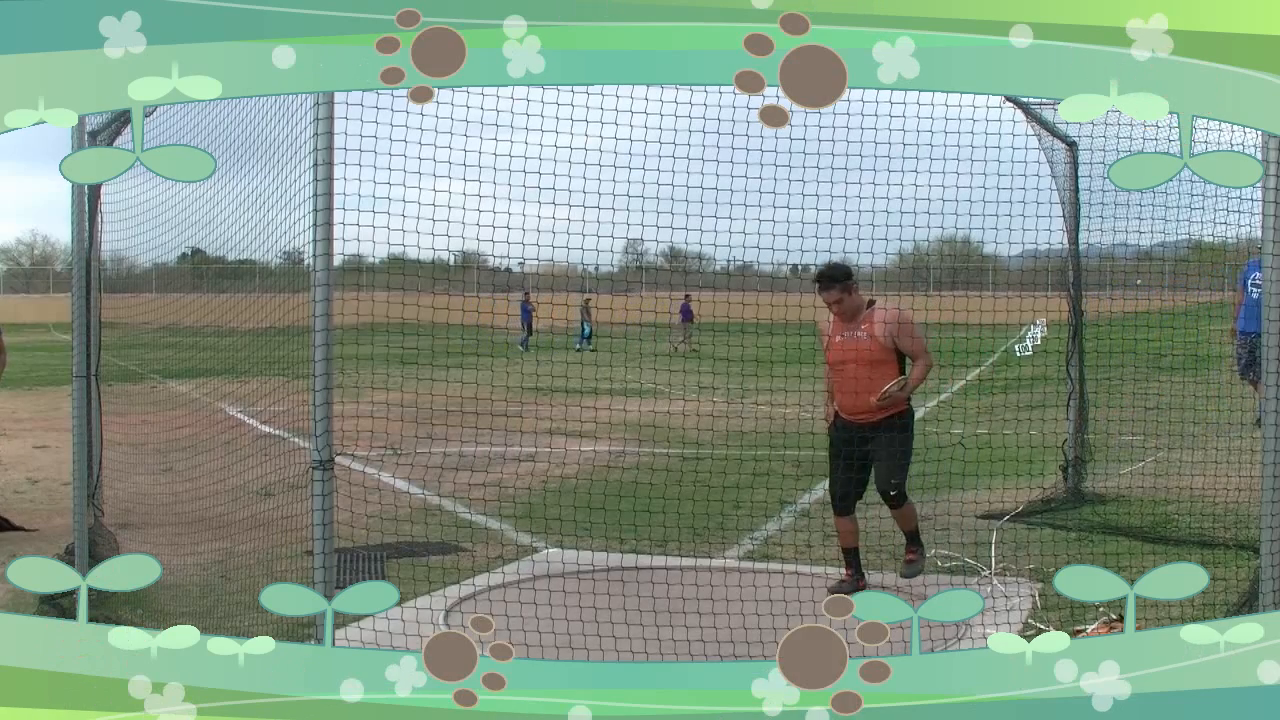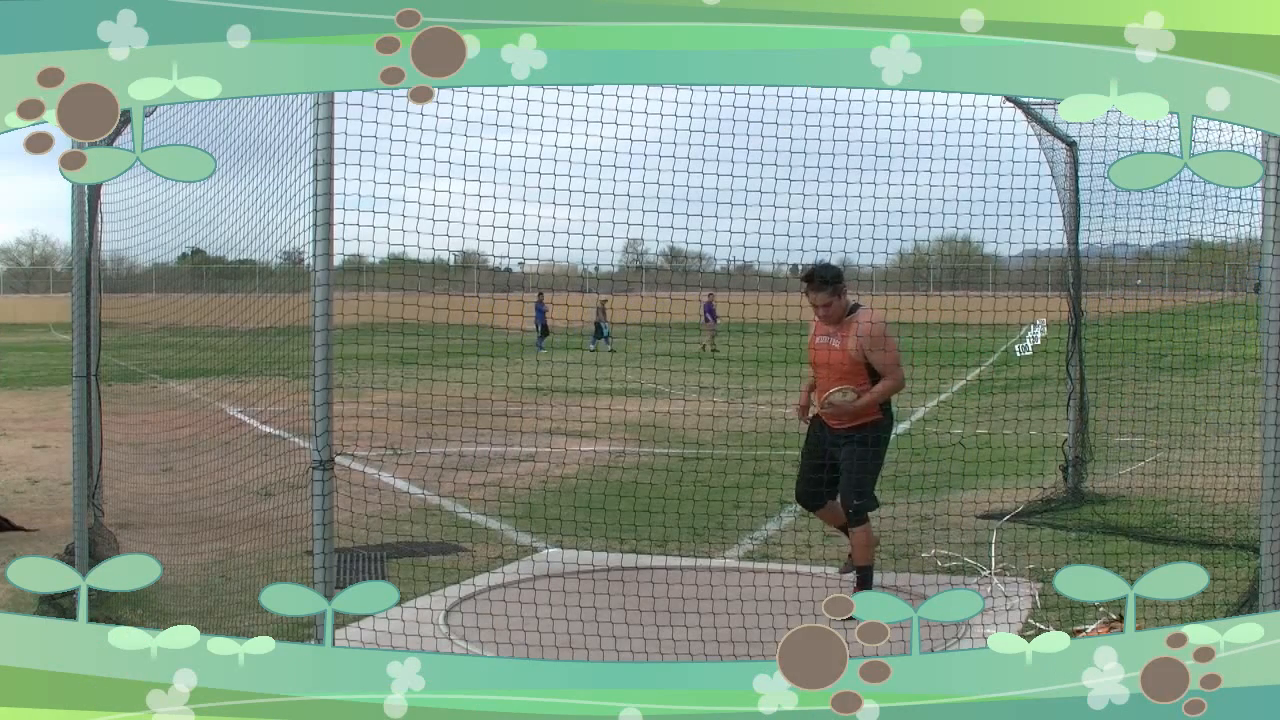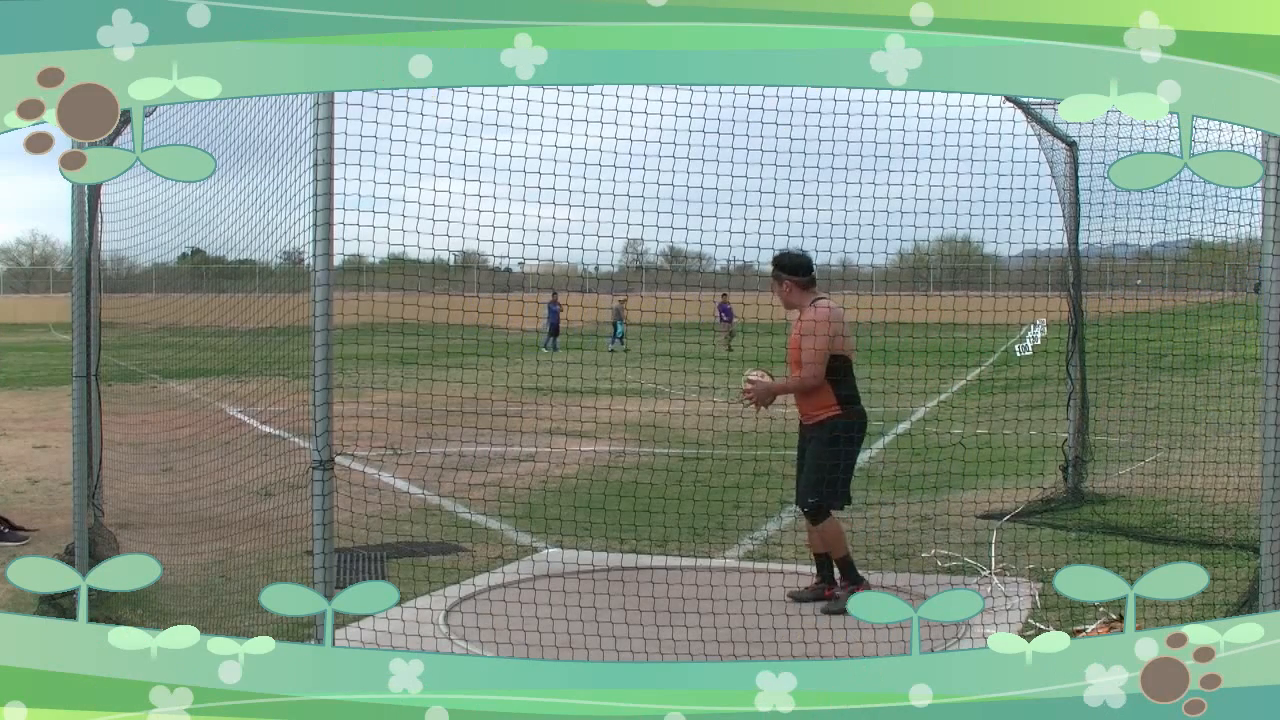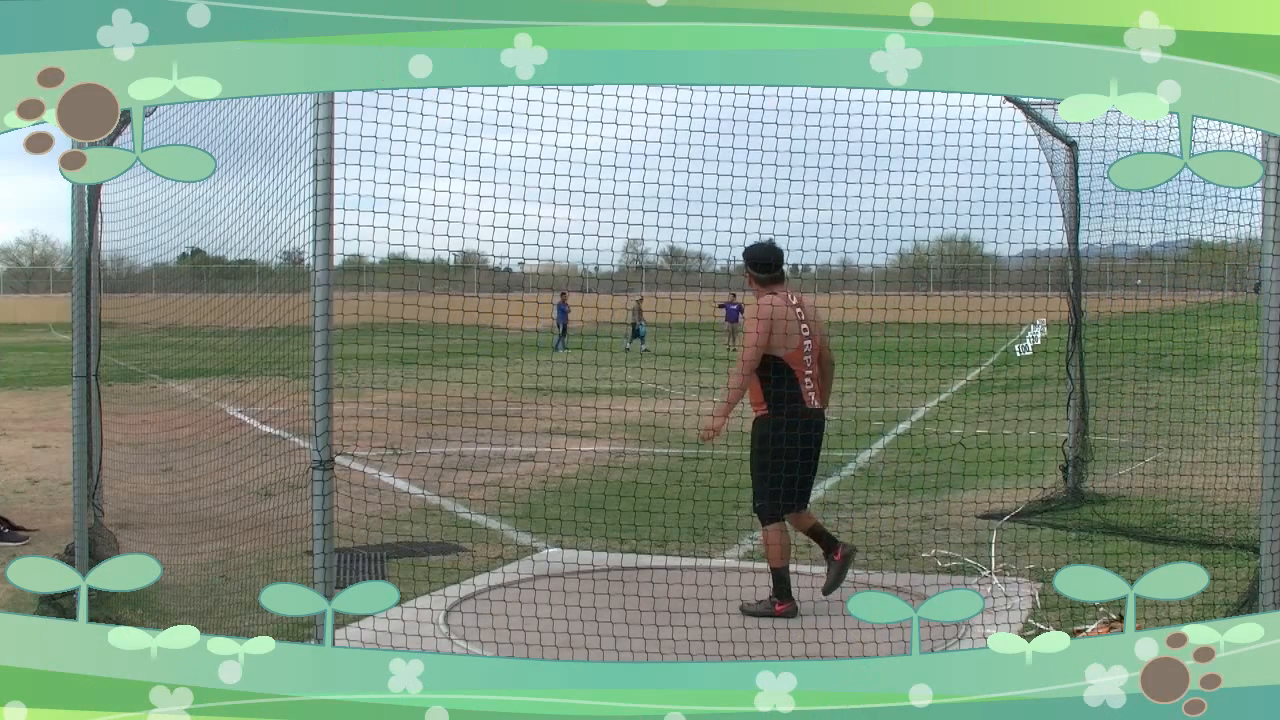
dt=0.7s
person 1, frame 1
left shoulder: (891, 318)
right shoulder: (827, 326)
left elbow: (923, 359)
left wrist: (904, 393)
right wrist: (829, 402)
left hip: (891, 423)
right hip: (846, 426)
left knee: (891, 490)
right knee: (840, 501)
left ankle: (914, 546)
right ankle: (854, 573)
person 1, frame 2
left shoulder: (869, 325)
right shoulder: (818, 322)
left elbow: (896, 380)
left wrist: (853, 407)
right wrist: (808, 393)
left hip: (866, 429)
right hip: (826, 425)
left knee: (855, 508)
right knee: (808, 495)
left ankle: (865, 590)
right ankle: (856, 536)
person 1, frame 3
left shoulder: (820, 315)
right shoulder: (806, 315)
left elbow: (811, 378)
left wrist: (770, 388)
right wrist: (770, 391)
left hip: (837, 424)
right hip: (815, 423)
left knee: (815, 505)
right knee: (811, 506)
left ankle: (851, 581)
right ankle: (826, 581)
person 1, frame 4
left shoulder: (766, 308)
right shoulder: (804, 309)
left elbow: (746, 365)
right elbow: (826, 361)
left wrist: (721, 412)
right wrist: (821, 400)
left hip: (777, 422)
right hip: (809, 419)
left knee: (770, 511)
right knee: (788, 503)
left ankle: (782, 600)
right ankle: (835, 550)
